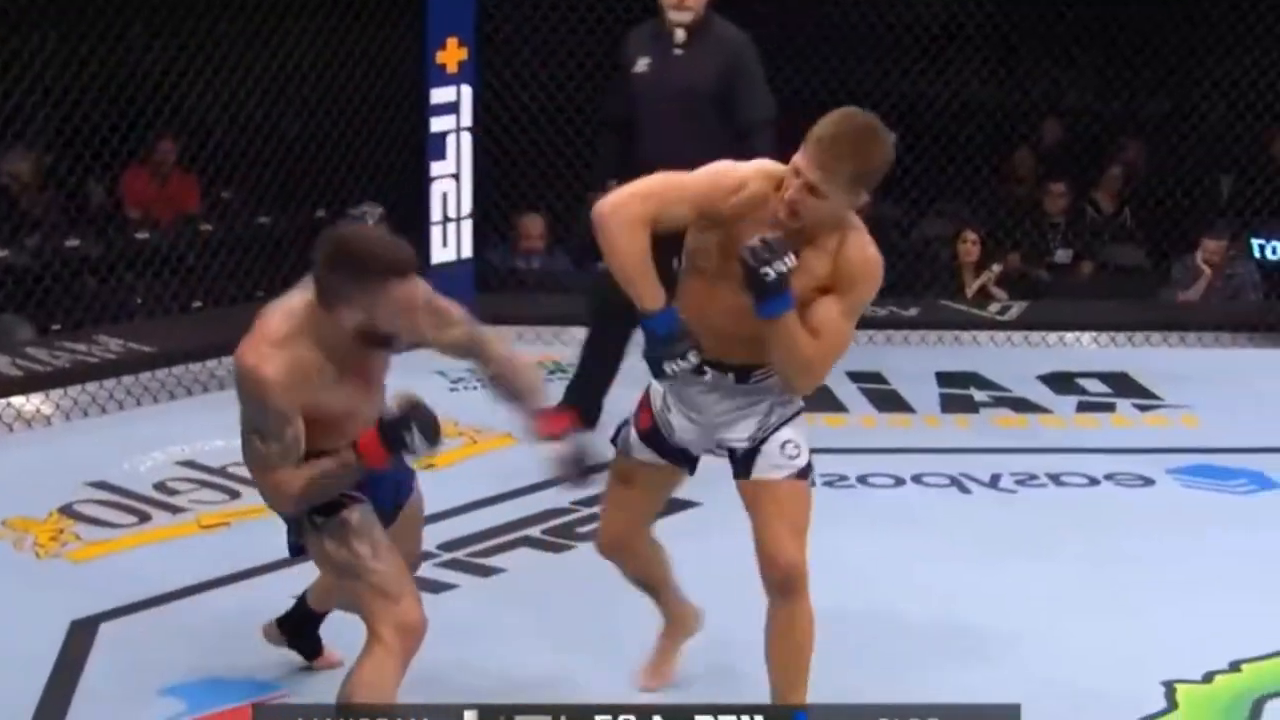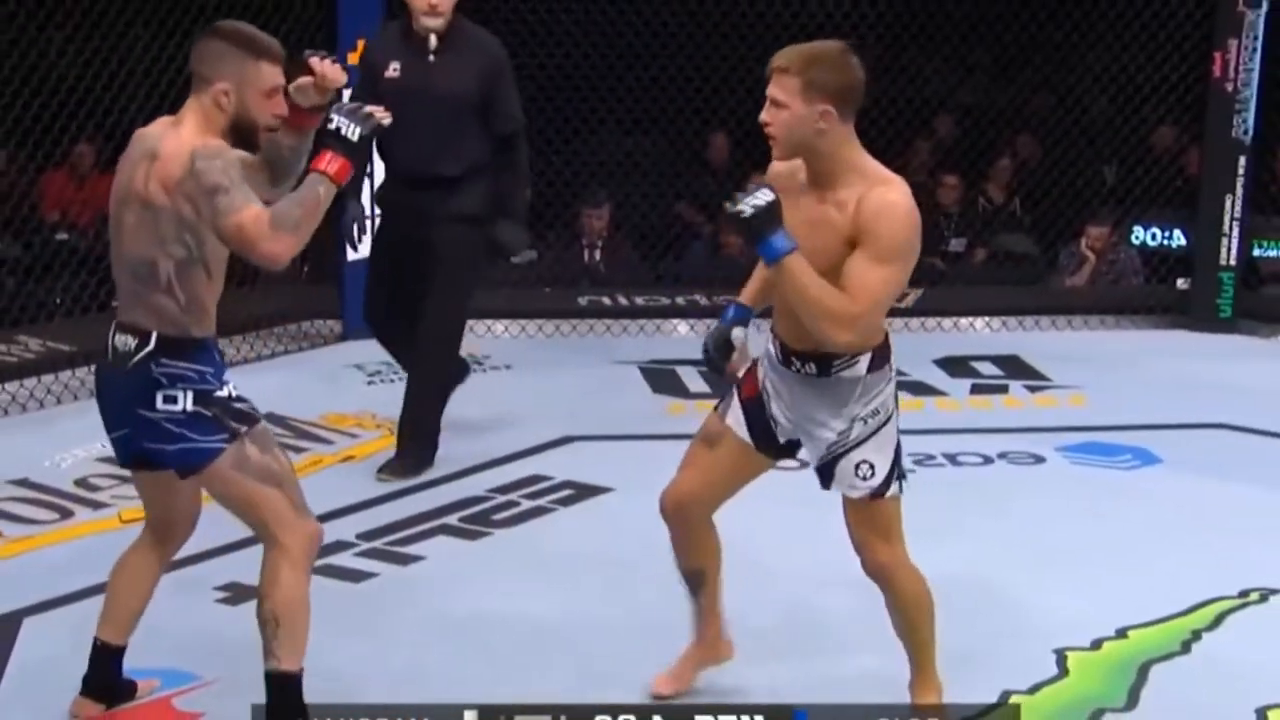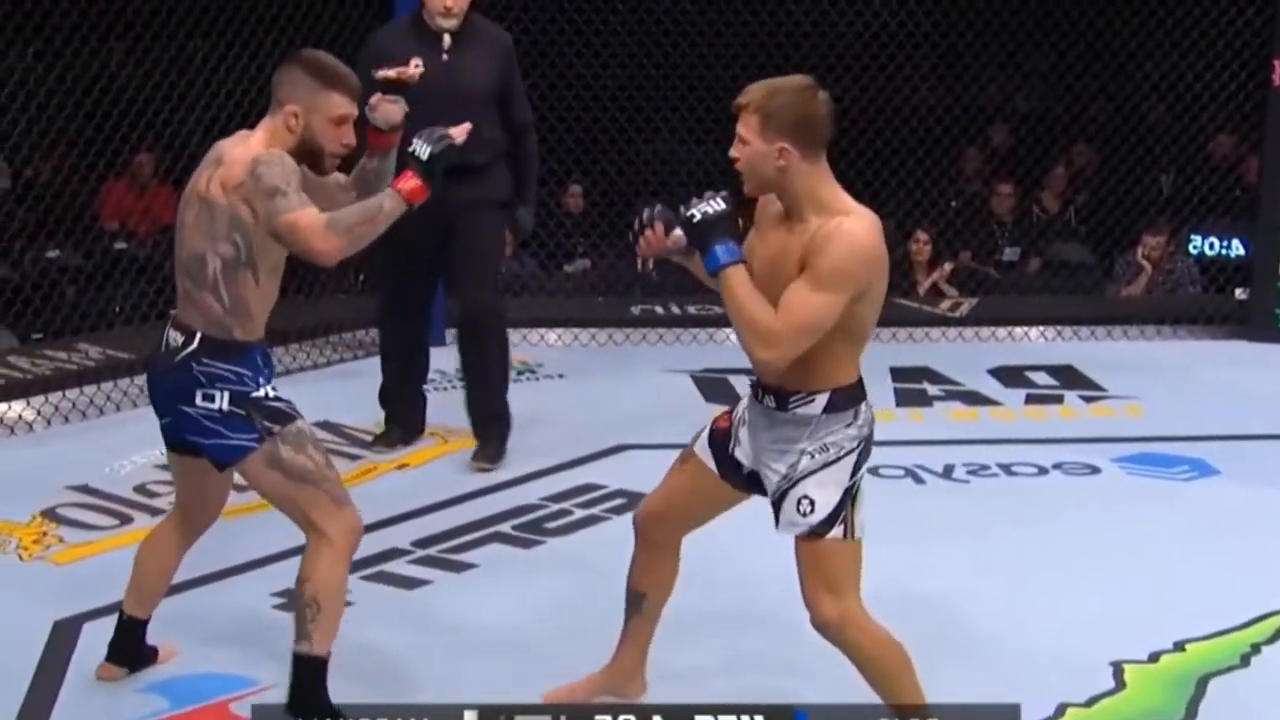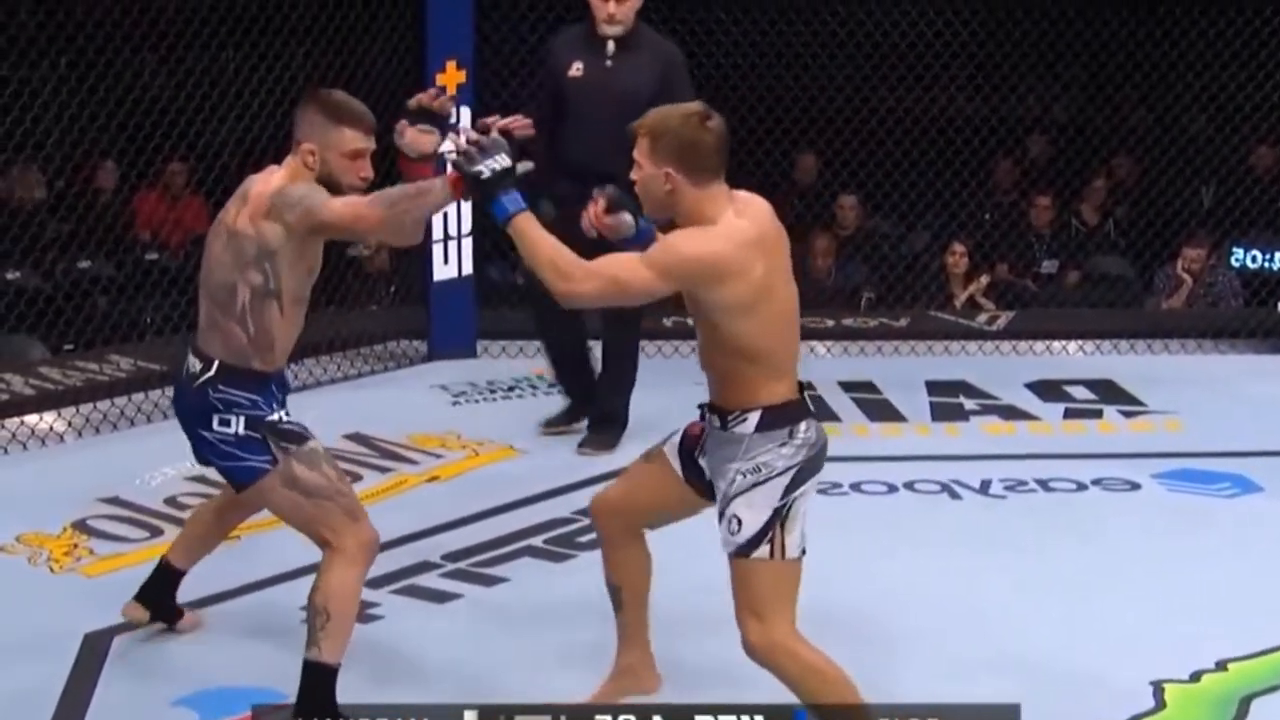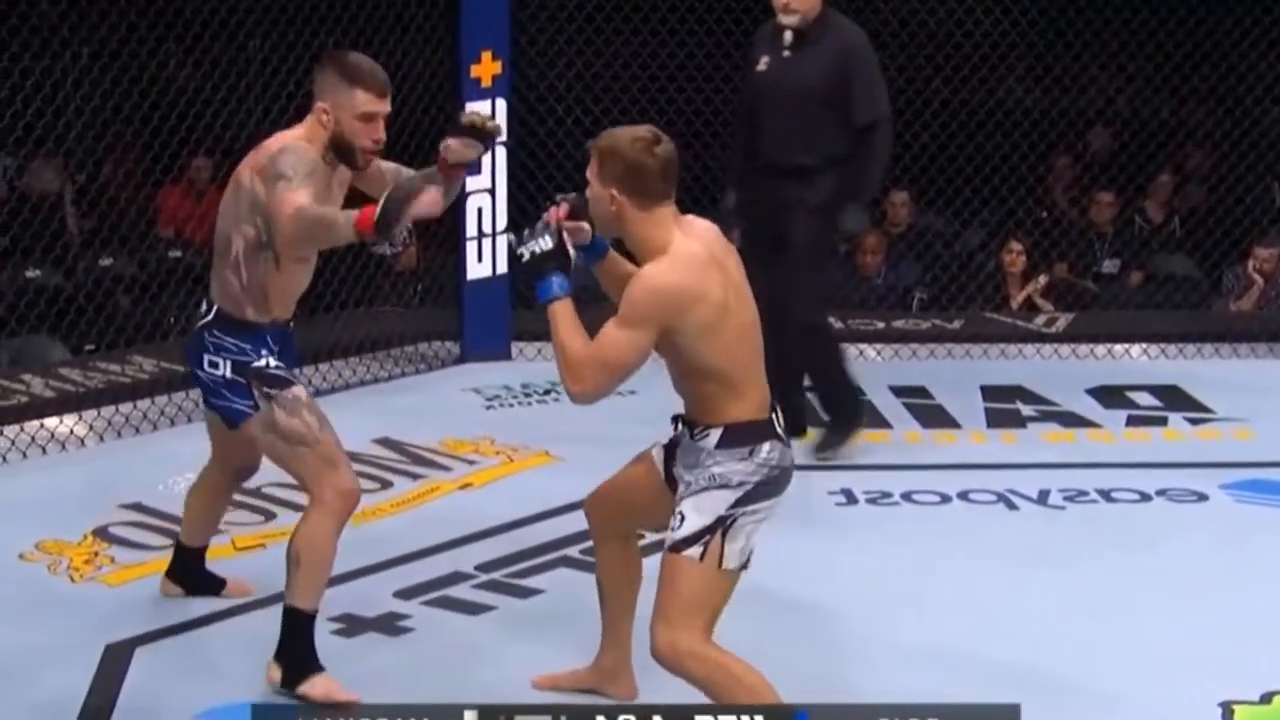
dt=0.7s
person 1, frame 1
left shoulder: (400, 293)
right shoulder: (268, 366)
left elbow: (479, 344)
right elbow: (282, 491)
right wrist: (373, 453)
left hip: (368, 452)
right hip: (313, 485)
left knee: (400, 560)
right knee: (400, 624)
left ankle: (296, 626)
person 1, frame 2
left shoulder: (157, 137)
right shoulder: (198, 157)
left elbow: (267, 179)
right elbow: (273, 245)
left wrist: (306, 112)
right wrist: (336, 158)
left hip: (128, 369)
right hip: (178, 378)
left knee: (168, 529)
right knee: (294, 534)
person 1, frame 3
left shoulder: (248, 154)
right shoulder: (262, 165)
left elbow: (352, 201)
right elbow: (326, 242)
left wrist: (383, 141)
right wrist: (415, 179)
left hip: (187, 366)
right hip: (222, 375)
left knee: (193, 514)
right knee: (336, 527)
left ankle: (125, 649)
person 1, frame 4
left shoulder: (294, 190)
right shoulder: (285, 196)
left elbow: (400, 225)
right elbow: (371, 218)
left wrist: (423, 152)
right wrist: (465, 172)
left hip: (214, 387)
right hip: (235, 402)
left knee: (244, 498)
right knee: (353, 541)
left ankle: (152, 598)
person 1, frame 5
left shoulder: (338, 158)
right shoulder: (289, 157)
left elbow: (425, 196)
right elbow: (299, 222)
left wrist: (454, 157)
right wrist: (371, 222)
left hip: (246, 341)
right hip: (238, 348)
left knee: (232, 467)
right knee: (336, 489)
left ankle: (185, 571)
right ankle: (293, 660)
person 2, frame 1
left shoulder: (858, 262)
right shoulder: (734, 186)
left elbow: (803, 375)
right elbow: (614, 213)
left wrist: (776, 299)
right wrist: (658, 318)
left hip: (766, 399)
right hip: (683, 382)
left knee: (785, 569)
right knee: (616, 538)
right ankle: (677, 617)
person 2, frame 2
left shoulder: (887, 207)
right shoulder: (783, 175)
left elbow: (844, 328)
left wrist: (779, 241)
right wrist: (738, 311)
left hip: (852, 389)
right hip: (782, 373)
left knee: (882, 559)
right knee: (681, 503)
left ankle: (925, 681)
right ankle: (708, 637)
person 2, frame 3
left shoulder: (849, 237)
right shoulder: (774, 206)
left elbow: (770, 345)
right elbow: (744, 286)
left wrist: (720, 250)
right wrist: (679, 245)
left hip: (823, 429)
right hip: (760, 412)
left knee: (834, 612)
right knee: (656, 520)
right ankle: (623, 672)
person 2, frame 4
left shoulder: (711, 250)
right shoulder: (750, 209)
left elbow: (575, 284)
left wrist: (505, 196)
right wrist: (632, 233)
left hip: (771, 444)
right hip: (729, 429)
left knee: (767, 636)
right knee: (615, 510)
right ankle: (634, 667)
person 2, frame 5
left shoulder: (668, 279)
right shoulder: (694, 233)
left elbow: (584, 381)
left wrist: (551, 280)
right wrist: (591, 248)
left hip: (738, 460)
right hip: (709, 440)
left knee: (677, 642)
right knee: (605, 513)
right ankle: (612, 670)
person 3, frame 1
left shoulder: (731, 47)
right shoulder: (639, 42)
left elbow: (757, 132)
right elbow: (617, 123)
right wrist: (604, 182)
right knee: (611, 300)
right ankle: (581, 405)
person 3, frame 2
left shoulder: (484, 51)
right shoulder: (383, 49)
left elbow: (511, 138)
left wrist: (513, 216)
left hip: (462, 208)
right hip: (400, 202)
left knee: (440, 324)
right knee: (382, 312)
left ankle: (416, 443)
right ankle: (444, 373)
person 3, frame 3
left shoulder: (496, 45)
right shoulder: (390, 43)
left elbow: (521, 128)
left wrist: (525, 198)
left hip: (480, 194)
left knee: (481, 309)
right knee: (402, 312)
left ankle: (491, 428)
right ankle: (403, 417)
person 3, frame 4
left shoulder: (662, 56)
right shoulder: (563, 49)
right elbow: (543, 127)
right wrist: (547, 194)
right hip: (570, 199)
left knee: (621, 313)
right knee: (547, 303)
left ankle: (608, 417)
right ankle: (585, 397)
person 3, frame 5
left shoulder: (846, 43)
right shoulder: (765, 40)
left elbow: (875, 129)
left wrist: (856, 203)
right wrist: (738, 186)
left hip: (818, 196)
right hip: (767, 191)
left knee: (797, 304)
right knee: (765, 305)
left ankle: (844, 409)
right ankle: (786, 415)
